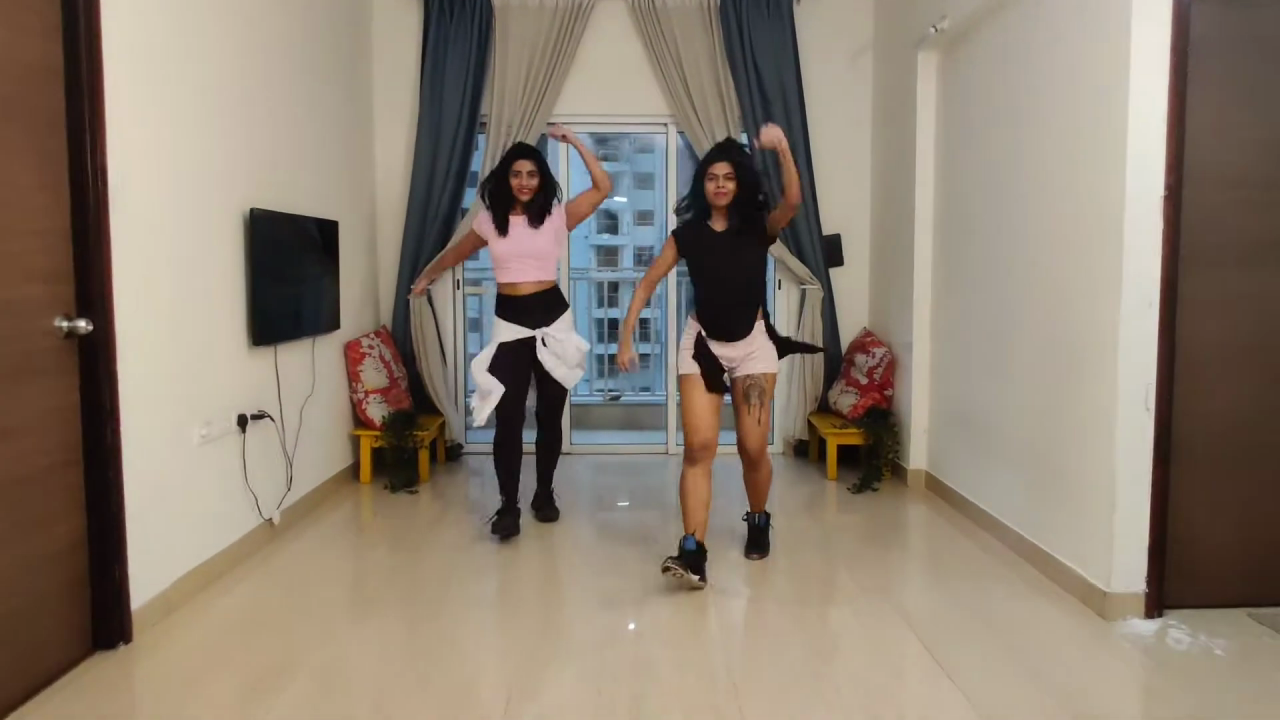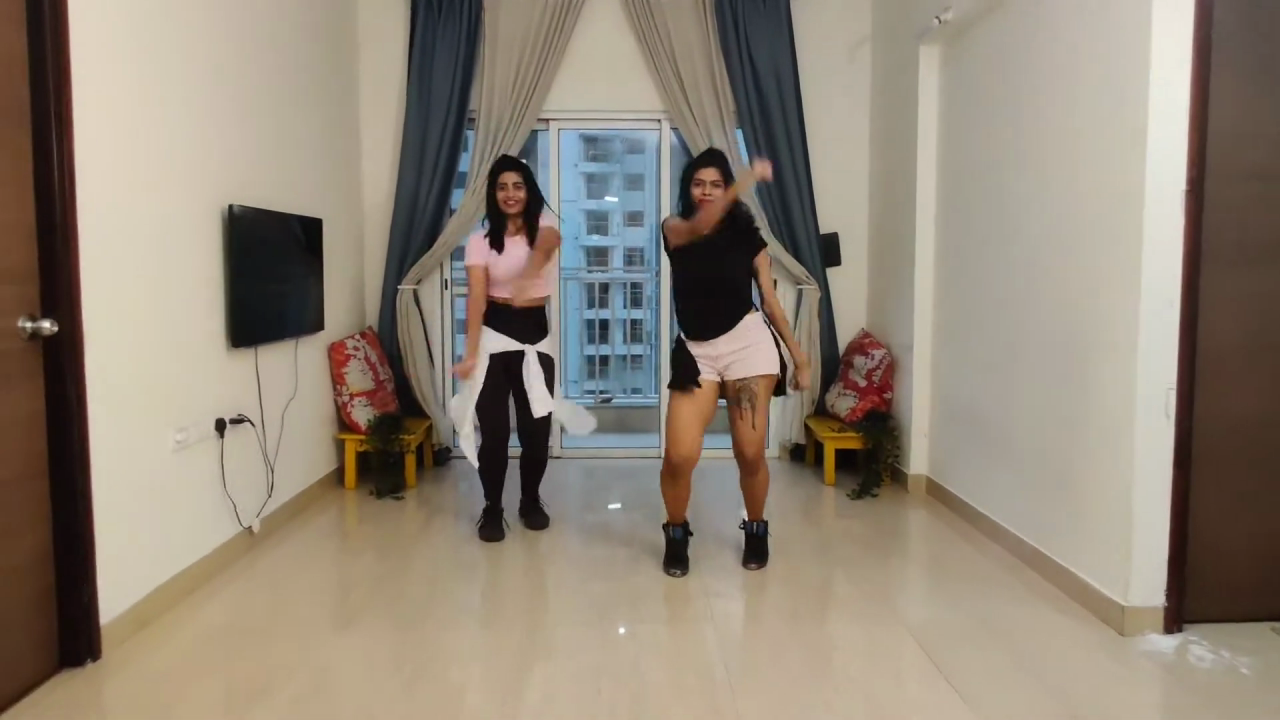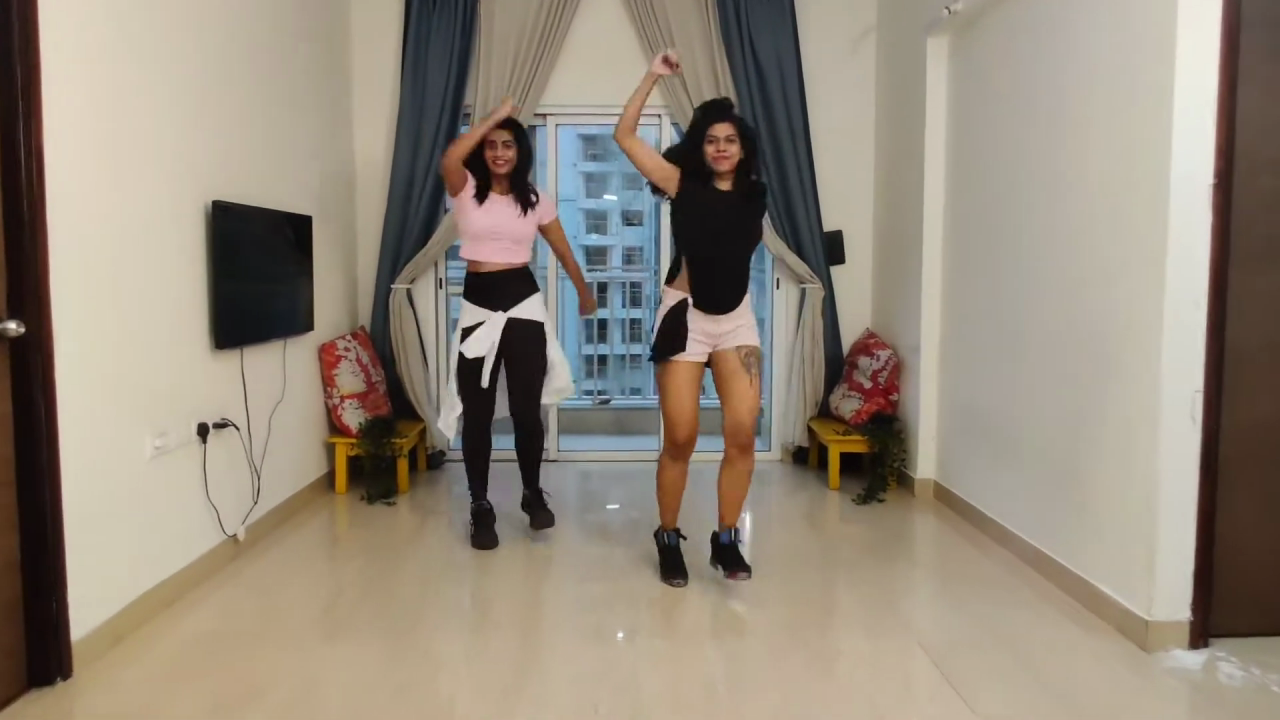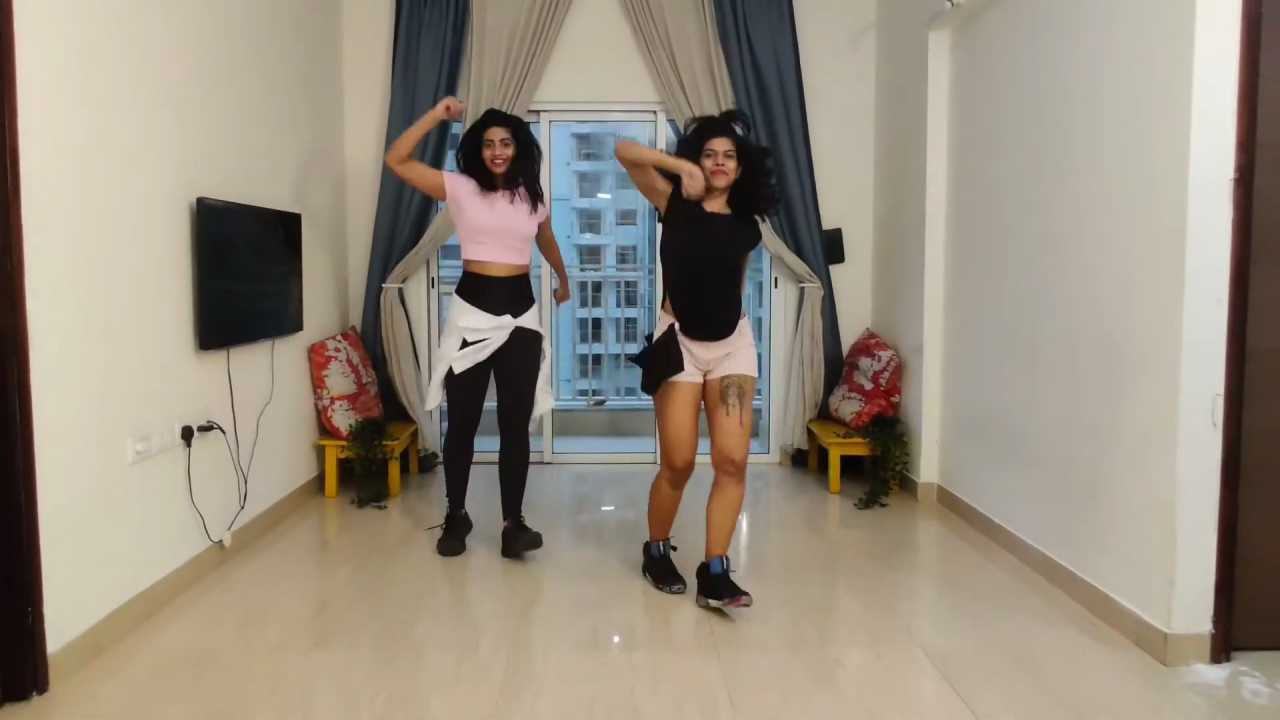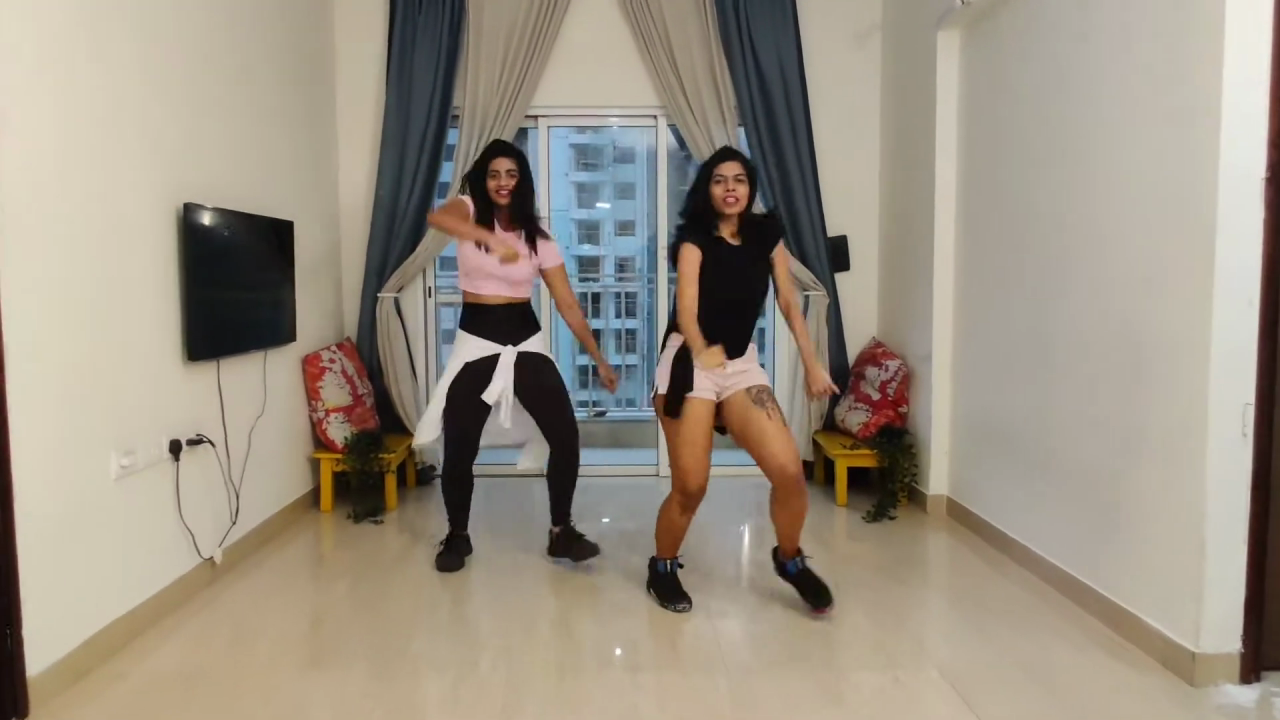
dt=0.2s
person 1, frame 1
left shoulder: (759, 228)
right shoulder: (687, 234)
left elbow: (793, 200)
right elbow: (649, 282)
left wrist: (782, 147)
right wrist: (627, 333)
left hip: (752, 346)
right hip: (703, 346)
left knee: (754, 450)
right knee: (699, 445)
left ankle: (758, 522)
right ankle: (693, 552)
person 1, frame 2
left shoulder: (748, 238)
right shoulder: (676, 230)
left elbow: (771, 303)
right elbow: (699, 226)
left wrist: (798, 354)
right wrist: (742, 185)
left hip: (747, 345)
right hip: (695, 352)
left knee: (751, 454)
right knee: (680, 457)
left ankle: (756, 530)
right ankle: (677, 533)
person 1, frame 3
left shoulder: (754, 196)
right shoulder: (681, 182)
right elbow: (624, 134)
right wrist: (653, 75)
left hip: (736, 317)
right hip: (685, 315)
left knee: (742, 432)
right knee: (680, 439)
left ankle: (726, 541)
right ankle: (668, 540)
person 1, frame 4
left shoulder: (746, 221)
right shoulder: (674, 201)
right elbow: (626, 153)
right wrist: (680, 165)
left hip: (732, 345)
right hip: (679, 343)
left knee: (732, 461)
right knee: (678, 463)
left ankle: (715, 572)
right ankle: (656, 551)
person 1, frame 5
left shoulder: (767, 236)
right shoulder: (695, 240)
left elbow: (791, 306)
right elbow: (686, 309)
left wrist: (813, 365)
right wrist: (705, 354)
left hip: (742, 366)
right hip: (690, 365)
left knee: (788, 470)
right knee: (690, 487)
left ankle: (791, 561)
right ankle: (662, 568)
person 2, frame 1
left shoulder: (558, 216)
right shoulder: (491, 218)
left elbow: (603, 188)
right elbow: (464, 247)
left wrist: (575, 142)
right wrist: (428, 273)
left hip: (553, 322)
right hip: (510, 326)
left knee: (550, 417)
right knee: (508, 419)
left ankle: (544, 494)
right ankle: (508, 505)
person 2, frame 2
left shoulder: (543, 226)
right shoulder: (480, 241)
left elbow: (547, 245)
right elbow: (476, 298)
left wrist: (530, 271)
right wrist: (471, 353)
left hip: (536, 338)
right hip: (494, 338)
left knee: (537, 437)
right knee: (494, 434)
left ankle: (530, 502)
right ankle: (492, 509)
person 2, frame 3
left shoulder: (535, 199)
right shoulder: (465, 189)
left elbow: (562, 248)
right elbow: (450, 158)
left wrist: (584, 290)
right wrist: (490, 119)
left hip: (523, 303)
right hip: (477, 307)
left knee: (526, 411)
right knee: (476, 415)
left ankle: (533, 493)
right ankle: (480, 508)
person 2, frame 4
left shoulder: (532, 195)
right shoulder: (459, 187)
left elbow: (547, 241)
right elbow: (395, 159)
left wrist: (564, 279)
right wrist: (438, 113)
left hip: (520, 313)
right hip: (472, 311)
left knee: (515, 422)
right knee: (462, 421)
left ankle: (513, 523)
right ankle: (455, 517)
person 2, frame 5
left shoulder: (539, 238)
right shoulder: (469, 212)
left elbow: (567, 303)
right elbow: (439, 216)
left wrist: (599, 358)
right wrist: (490, 240)
left hip: (526, 342)
right hip: (476, 340)
left knee: (566, 437)
right knee: (459, 450)
left ankle: (561, 531)
right ankle: (457, 536)
